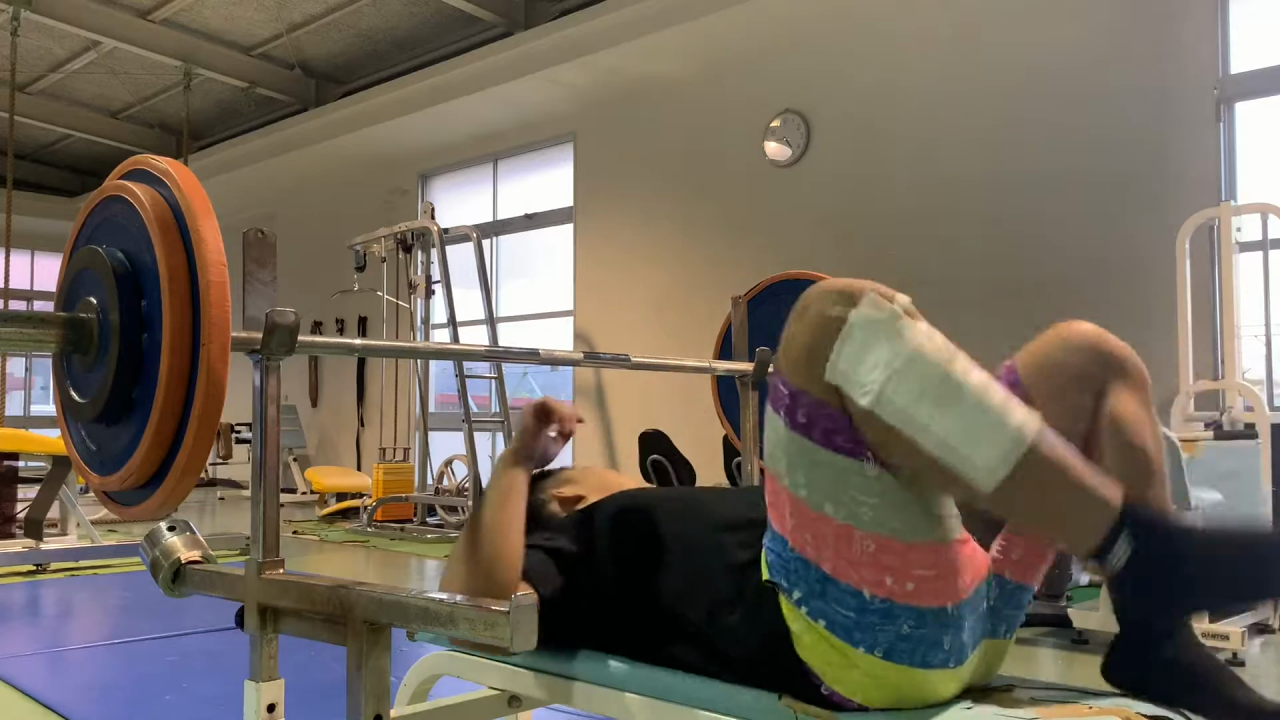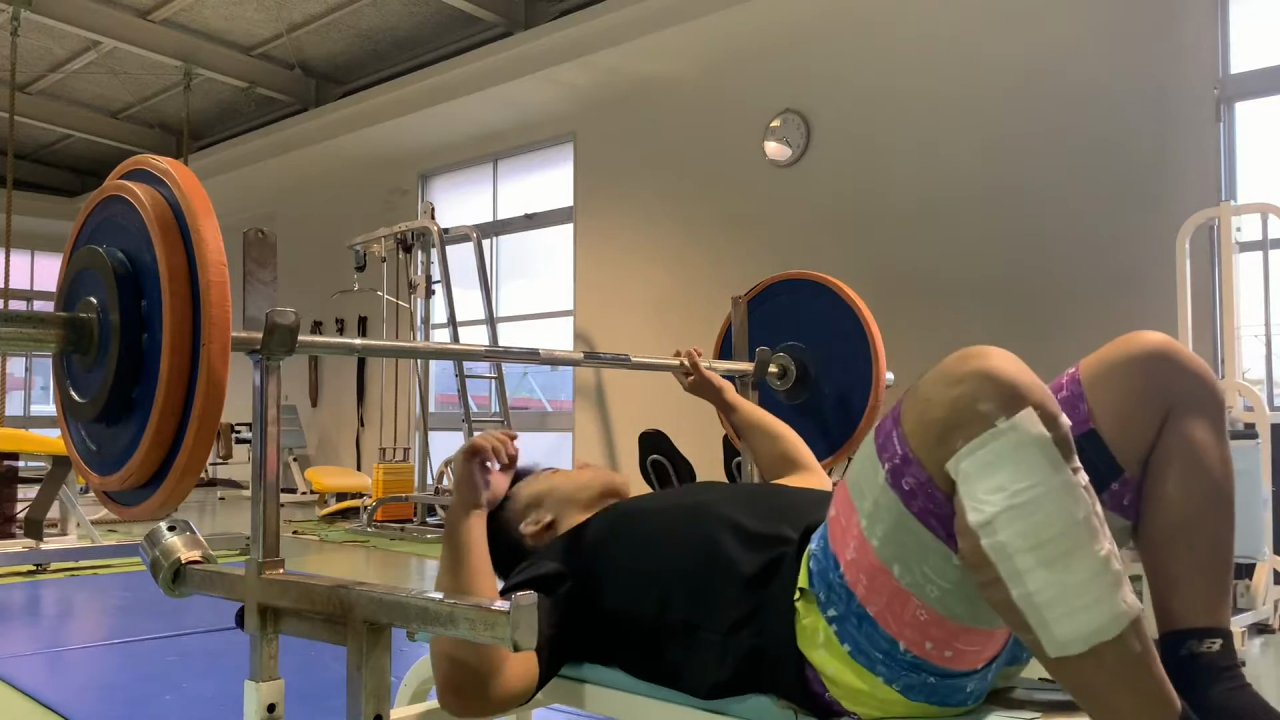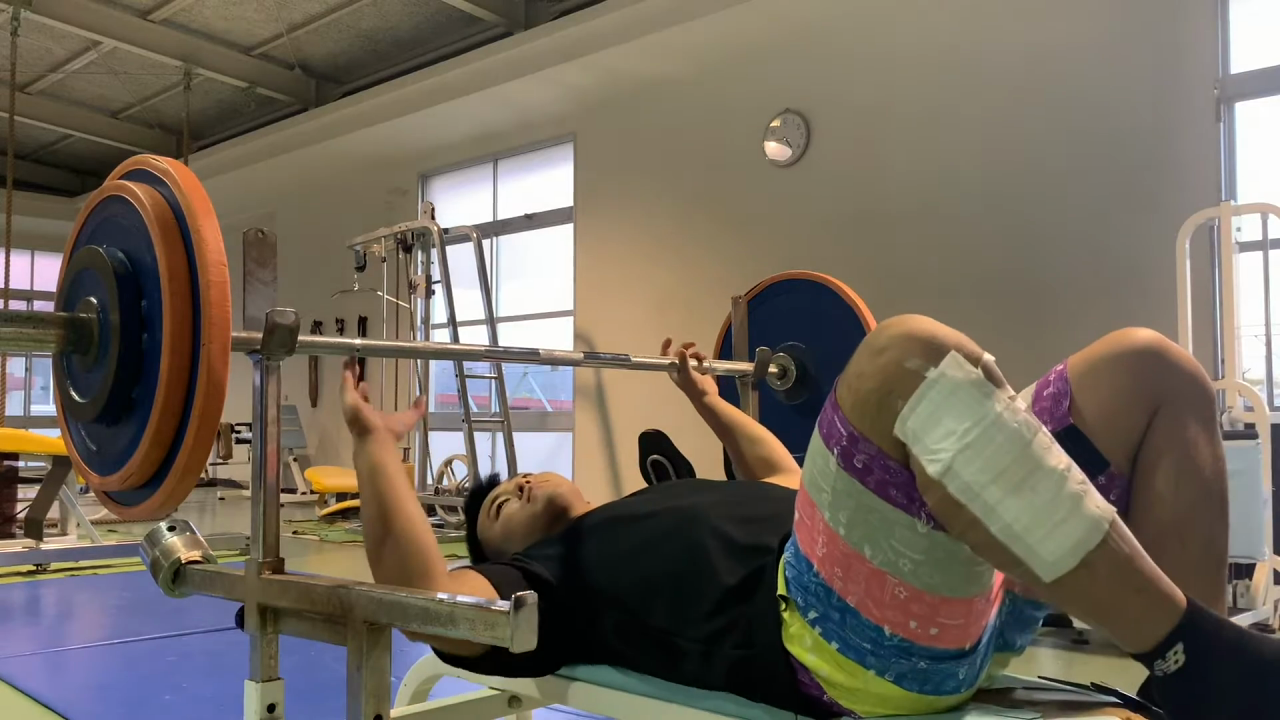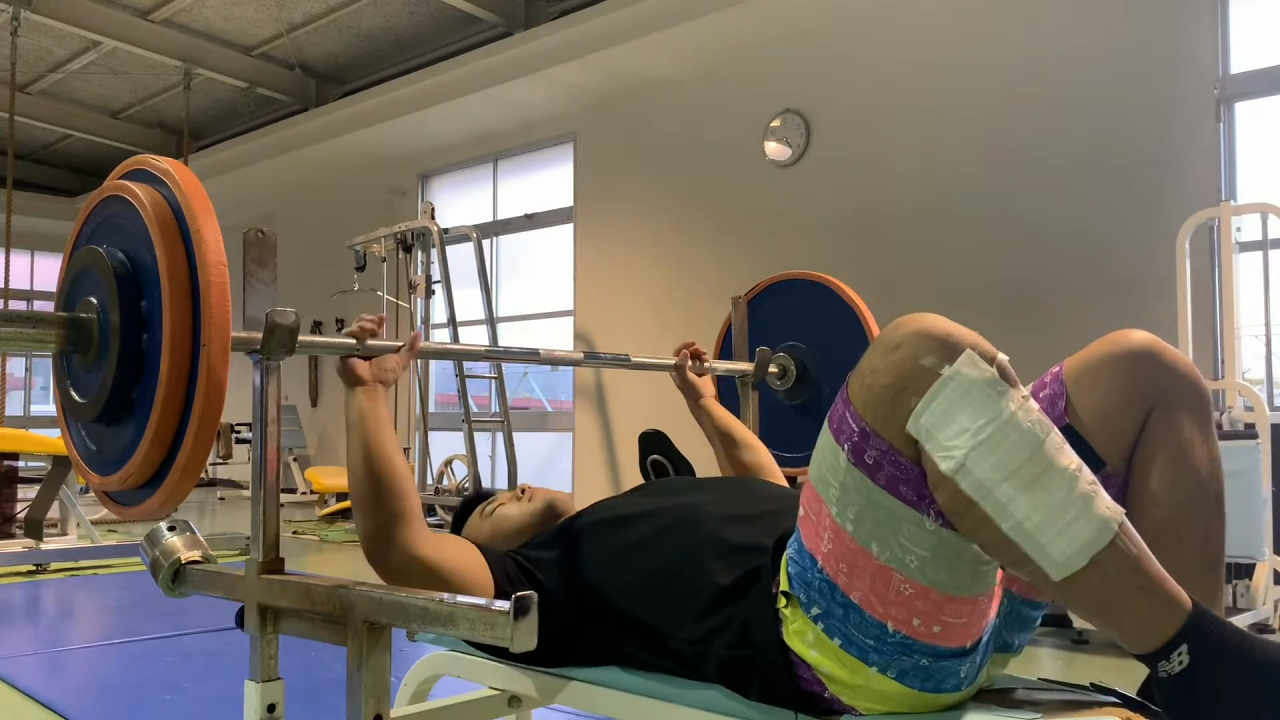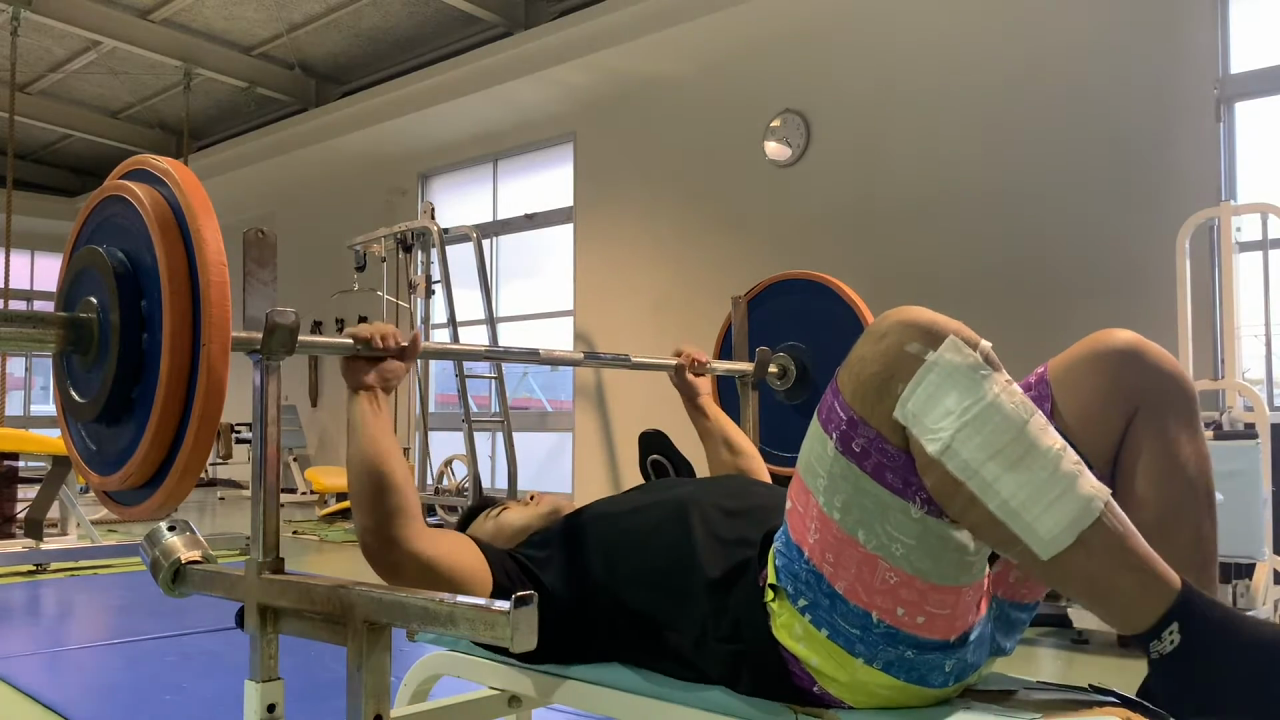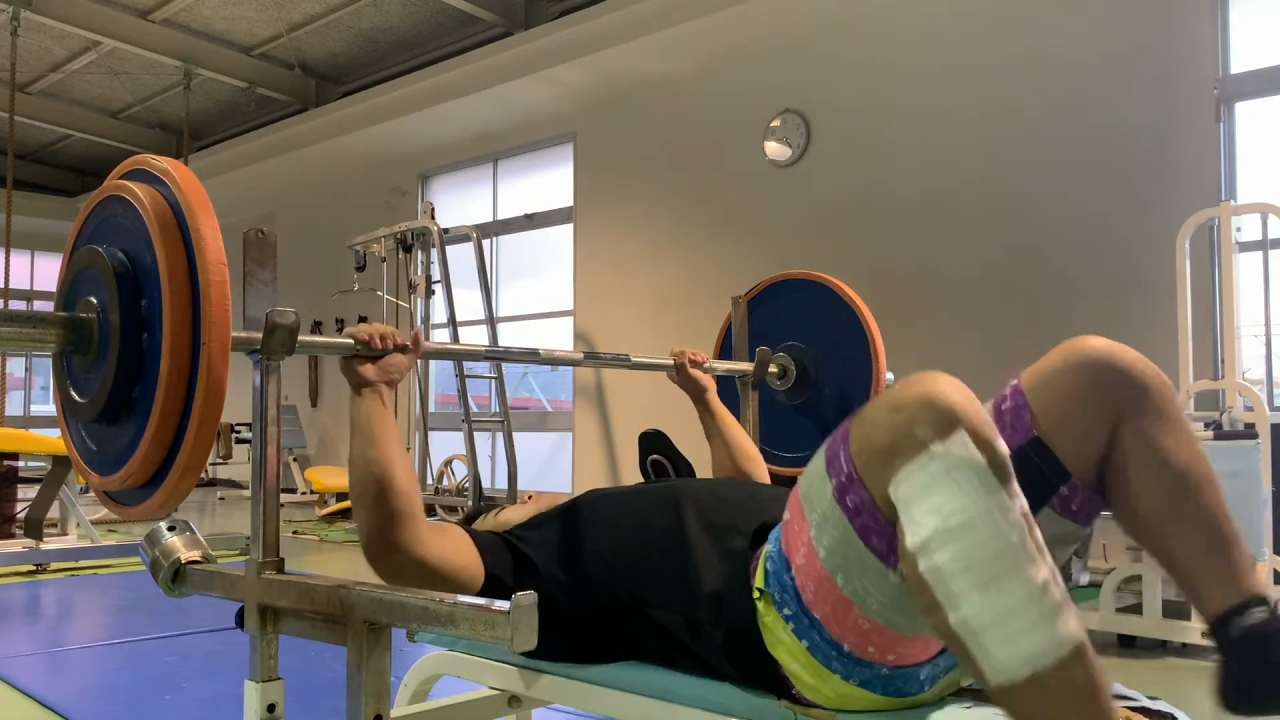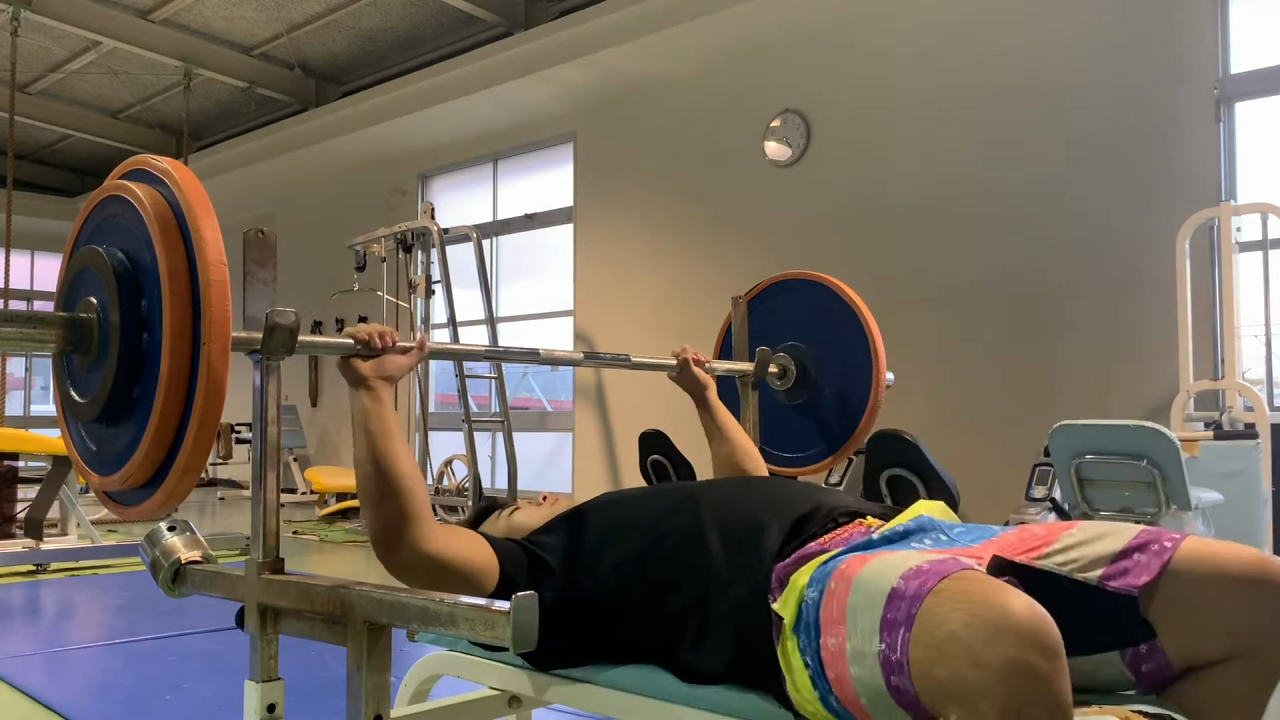
dt=0.5s
person 1, frame 1
left shoulder: (673, 520)
right shoulder: (575, 551)
right elbow: (478, 611)
left wrist: (802, 445)
right wrist: (515, 465)
left hip: (959, 607)
right hip: (861, 623)
left knee: (1084, 353)
right knee: (840, 310)
left ankle: (1160, 633)
right ankle: (1141, 550)
person 1, frame 2
left shoulder: (671, 526)
right shoulder: (561, 573)
left elbow: (802, 473)
left wrist: (725, 398)
right wrist: (467, 512)
left hip: (985, 595)
right hip: (859, 635)
left knee: (1159, 372)
right knee: (983, 391)
person 1, frame 3
left shoulder: (663, 520)
right shoulder: (544, 582)
left elbow: (783, 478)
right elbow: (423, 600)
left wrist: (709, 404)
right wrist: (375, 446)
left hip: (966, 597)
right hip: (847, 630)
left knee: (1149, 369)
right knee: (911, 354)
person 1, frame 4
left shoulder: (640, 528)
right shoulder: (536, 583)
left elbow: (766, 488)
right elbow: (398, 547)
left wrist: (704, 406)
right wrist: (368, 394)
left hip: (963, 594)
right hip: (838, 625)
left knee: (1143, 371)
right knee: (926, 354)
person 1, frame 5
left shoulder: (635, 534)
right shoulder: (528, 579)
left elbow: (755, 491)
right elbow: (398, 545)
left wrist: (701, 406)
right wrist: (370, 396)
left hip: (951, 599)
right hip: (835, 619)
left knee: (1130, 370)
right knee: (913, 343)
right ankle: (1191, 639)
person 1, frame 6
left shoulder: (615, 528)
right shoulder: (523, 568)
left elbow: (753, 492)
right elbow: (398, 544)
left wrist: (708, 398)
right wrist: (373, 393)
left hip: (939, 590)
right hip: (813, 618)
left knee: (1105, 376)
right knee: (927, 414)
person 1, frame 7
left shoulder: (636, 534)
right shoulder: (535, 575)
right elbow: (408, 542)
left wrist: (707, 401)
right wrist: (373, 391)
right hip: (813, 592)
